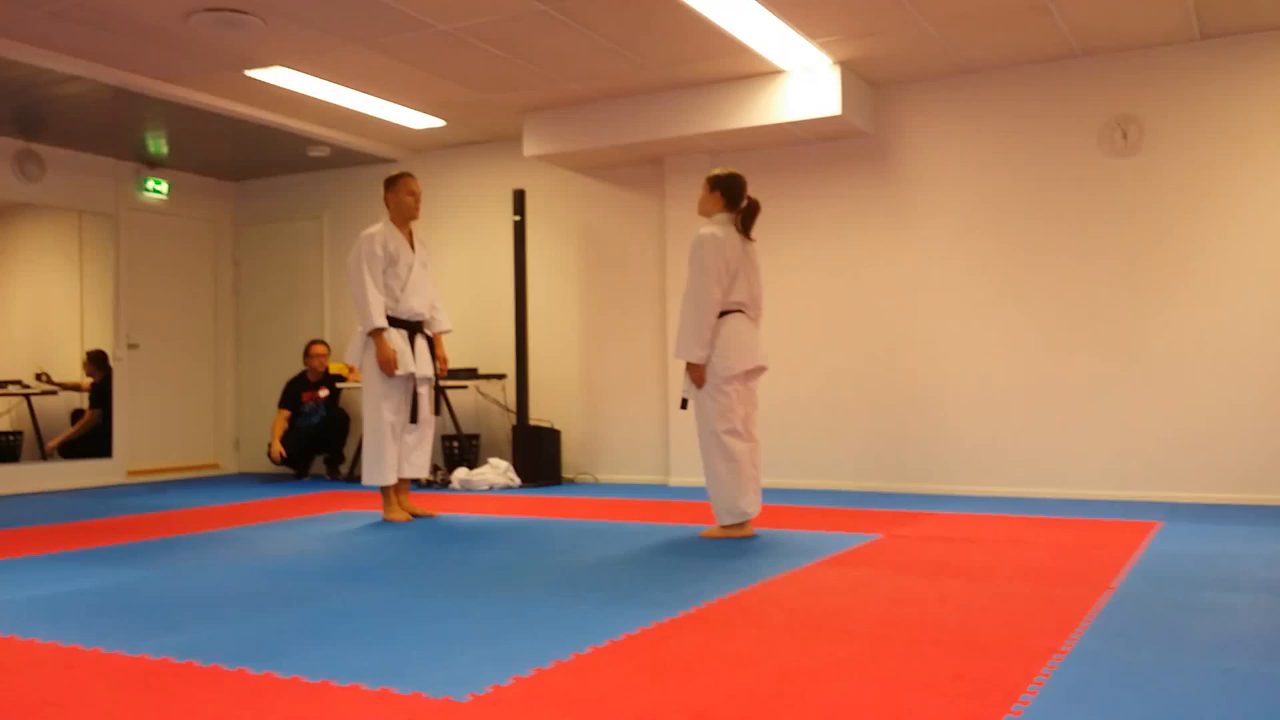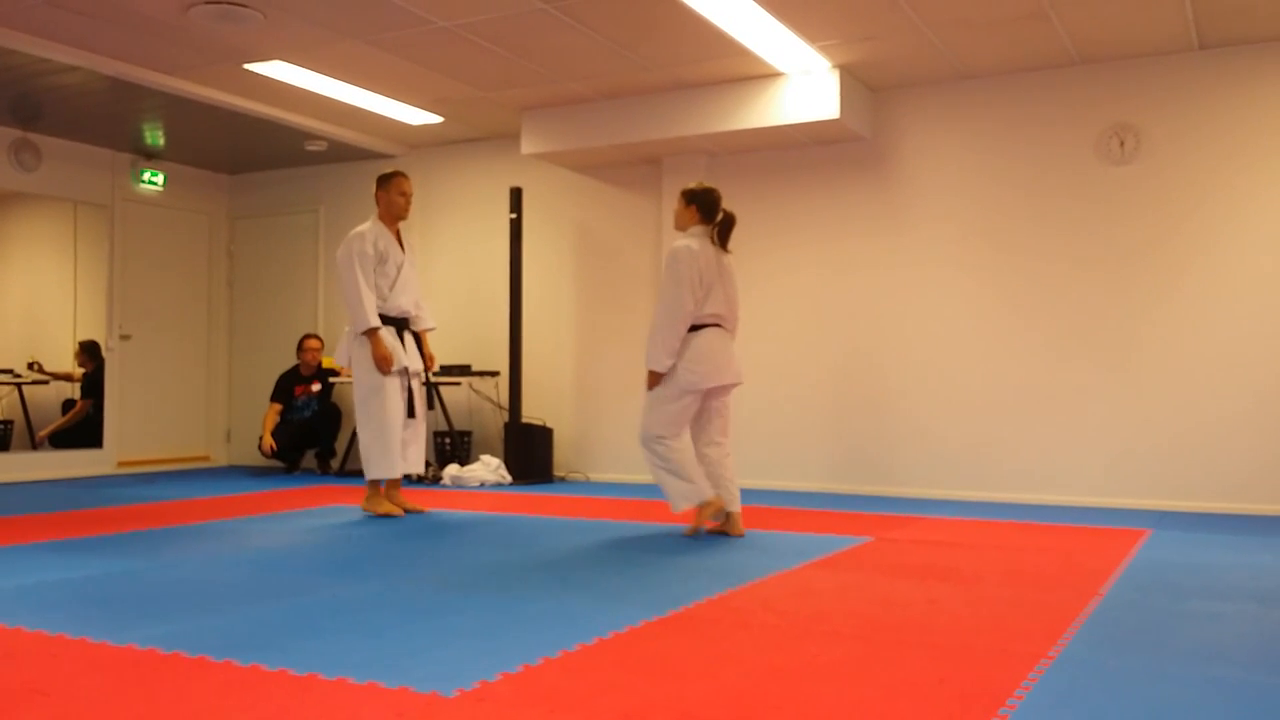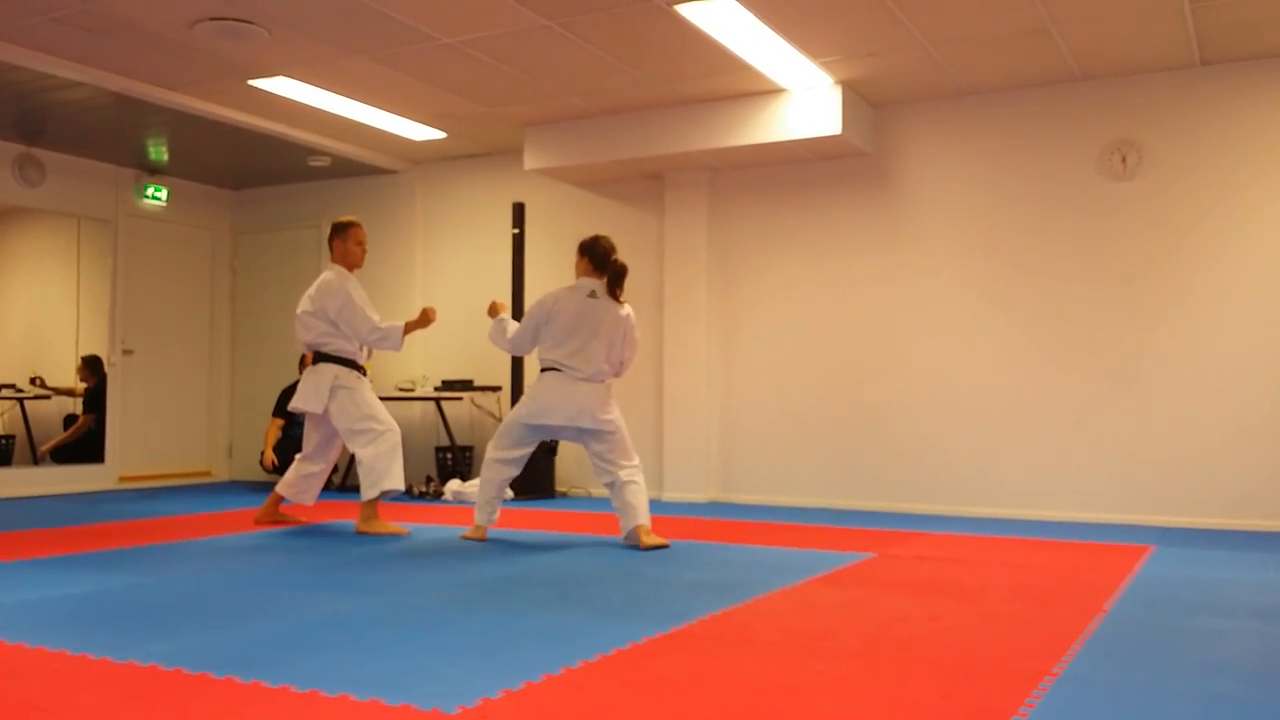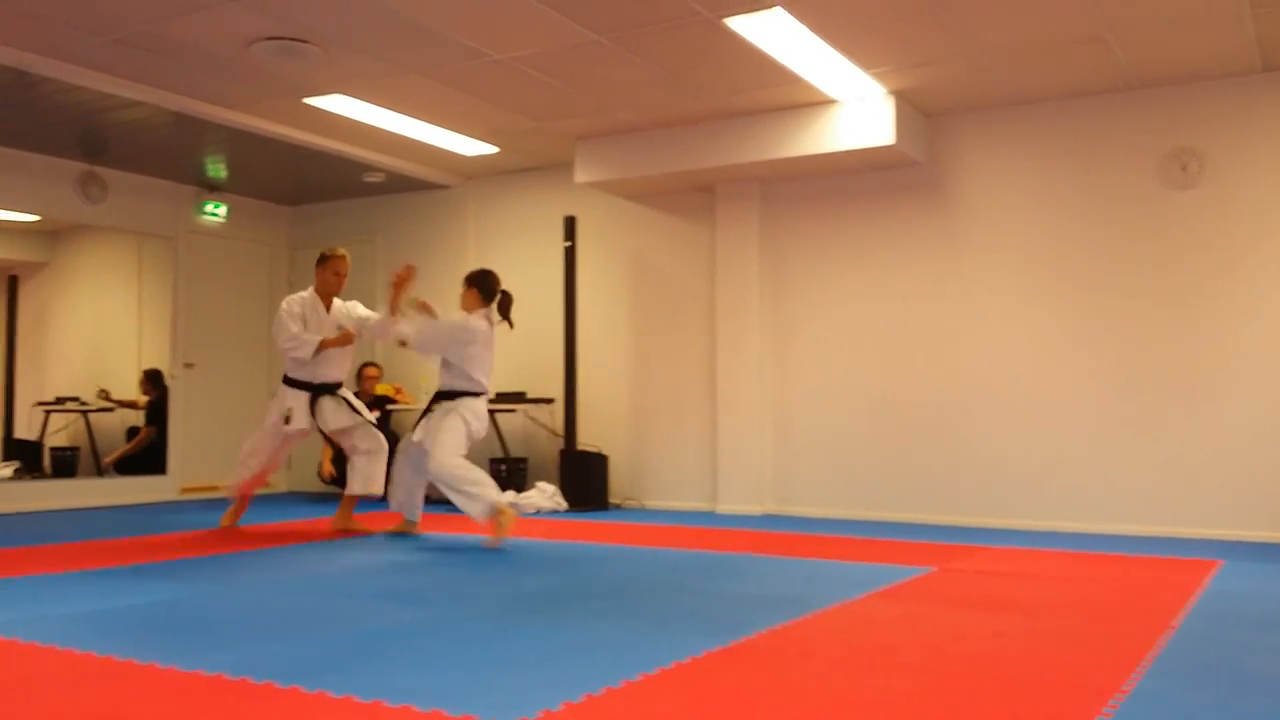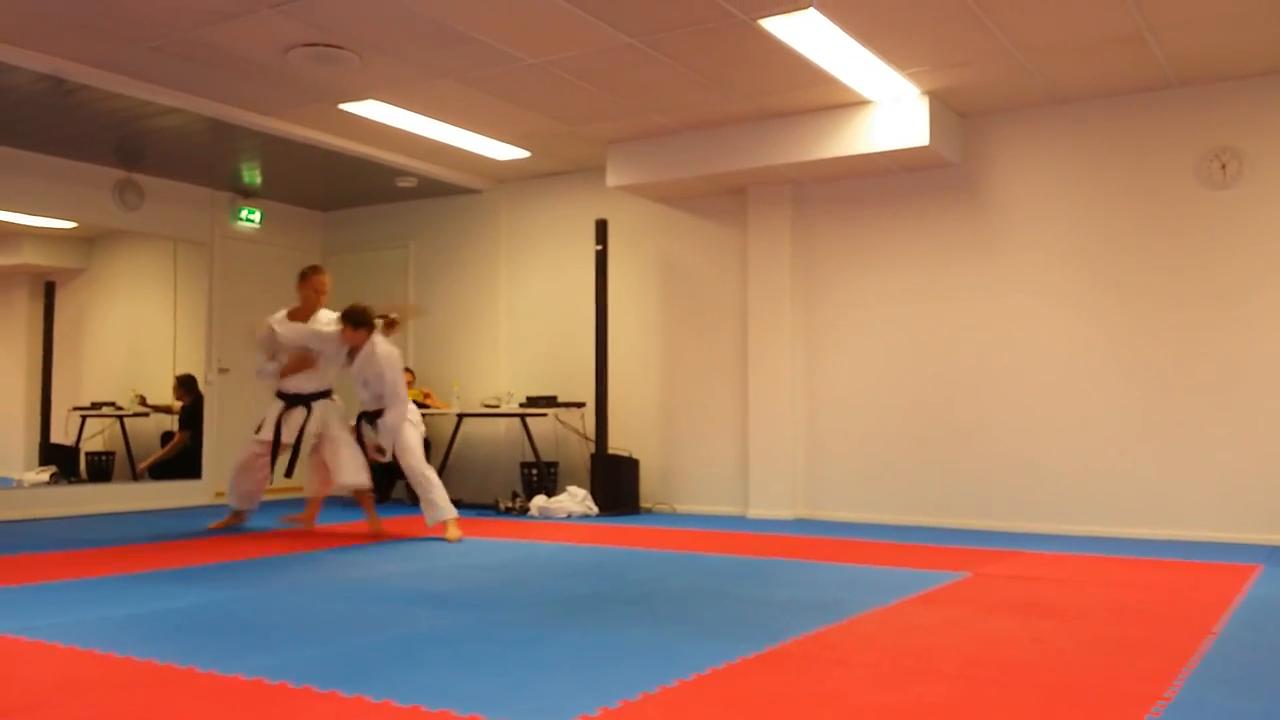
dt=1s
person 1, frame 1
left shoulder: (419, 246)
right shoulder: (373, 240)
right elbow: (368, 295)
left wrist: (438, 344)
right wrist: (382, 342)
left hip: (417, 341)
right hip: (388, 339)
left knee: (419, 420)
right knee: (385, 419)
left ankle: (403, 496)
right ankle: (389, 502)
person 1, frame 2
left shoulder: (404, 245)
right shoulder: (362, 238)
right elbow: (358, 295)
left wrist: (423, 343)
right wrist: (376, 341)
left hip: (400, 338)
right hip: (373, 337)
left knee: (409, 416)
right knee: (383, 414)
left ankle: (393, 493)
right ankle: (374, 495)
person 1, frame 3
left shoulder: (327, 284)
right shoulder: (339, 285)
right elbow: (369, 331)
right wrist: (415, 324)
left hip: (328, 376)
right hip: (338, 377)
left knee: (318, 451)
right knee: (381, 434)
left ankle: (270, 509)
right ankle: (369, 517)
person 1, frame 4
left shoulder: (350, 309)
right shoulder: (294, 305)
left elbow: (384, 326)
right elbow: (290, 343)
left wrist: (396, 295)
right wrist: (331, 341)
left hip: (336, 397)
right hip: (297, 395)
left knee: (372, 445)
right knee: (262, 453)
left ankle: (345, 515)
right ankle: (239, 505)
person 1, frame 5
left shoulder: (333, 322)
right shoulder: (275, 324)
right elbow: (264, 368)
right wrist: (290, 368)
left hip: (320, 406)
right hip: (285, 407)
left knee: (342, 449)
right knee: (250, 463)
left ankle: (370, 514)
right ankle: (239, 513)
person 2, frame 1
left shoulder: (708, 238)
right shoulder: (743, 241)
left elbow: (702, 299)
left wrist: (695, 354)
left hip: (719, 344)
right hip: (742, 342)
left knee: (721, 432)
right knee: (740, 432)
left ankle: (735, 518)
right ankle: (743, 514)
person 2, frame 2
left shoulder: (683, 250)
right shoulder: (720, 254)
left elbow: (674, 311)
left wrist: (658, 361)
left hip: (691, 352)
right hip: (719, 352)
left knee: (658, 432)
right knee: (713, 439)
left ankle: (704, 501)
right ankle: (728, 515)
person 2, frame 3
left shoulder: (554, 300)
right shoulder: (622, 312)
left elbow: (518, 343)
right elbow: (621, 364)
left wrist: (501, 317)
left hip: (549, 393)
right hip: (594, 399)
left knee: (501, 454)
right knee: (623, 467)
left ankle: (481, 525)
right ankle: (641, 530)
person 2, frame 4
left shoulder: (469, 326)
right shoulder: (479, 324)
left elbow: (427, 339)
left wrist: (402, 325)
right wrist: (431, 317)
left hip: (461, 408)
right hip: (450, 406)
left knee: (443, 465)
right knee: (409, 457)
left ankle: (497, 509)
right ankle: (409, 520)
person 2, frame 5
left shoulder: (382, 355)
right shoulder: (349, 342)
left elbow: (398, 399)
right elbow: (311, 335)
left wrist: (382, 438)
right wrist: (277, 327)
left hip: (398, 417)
right hip: (371, 418)
left knee: (416, 466)
left ankle: (450, 523)
